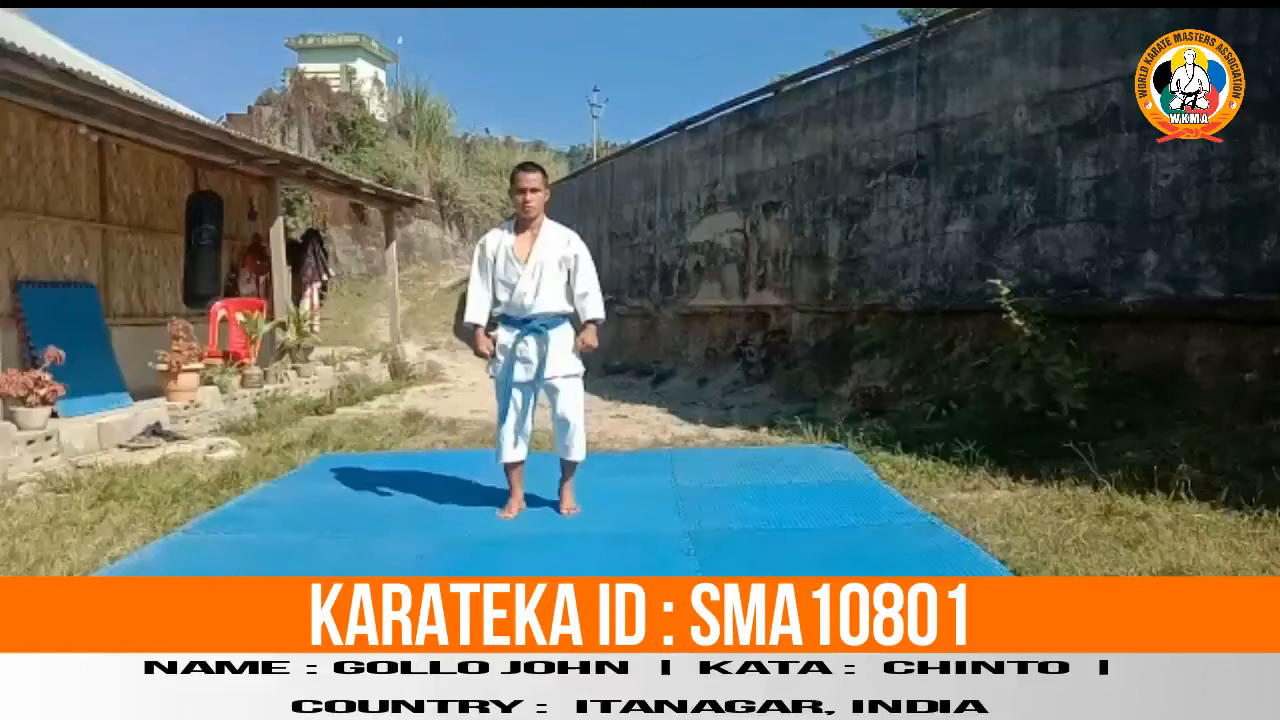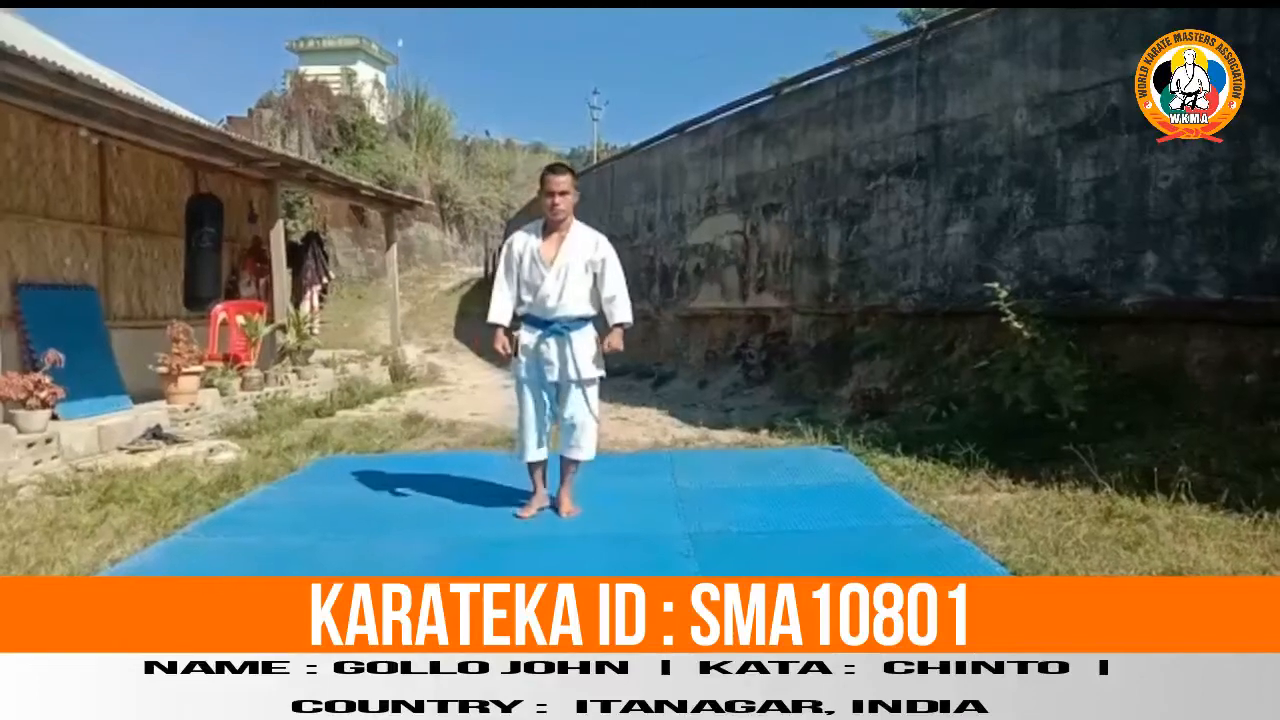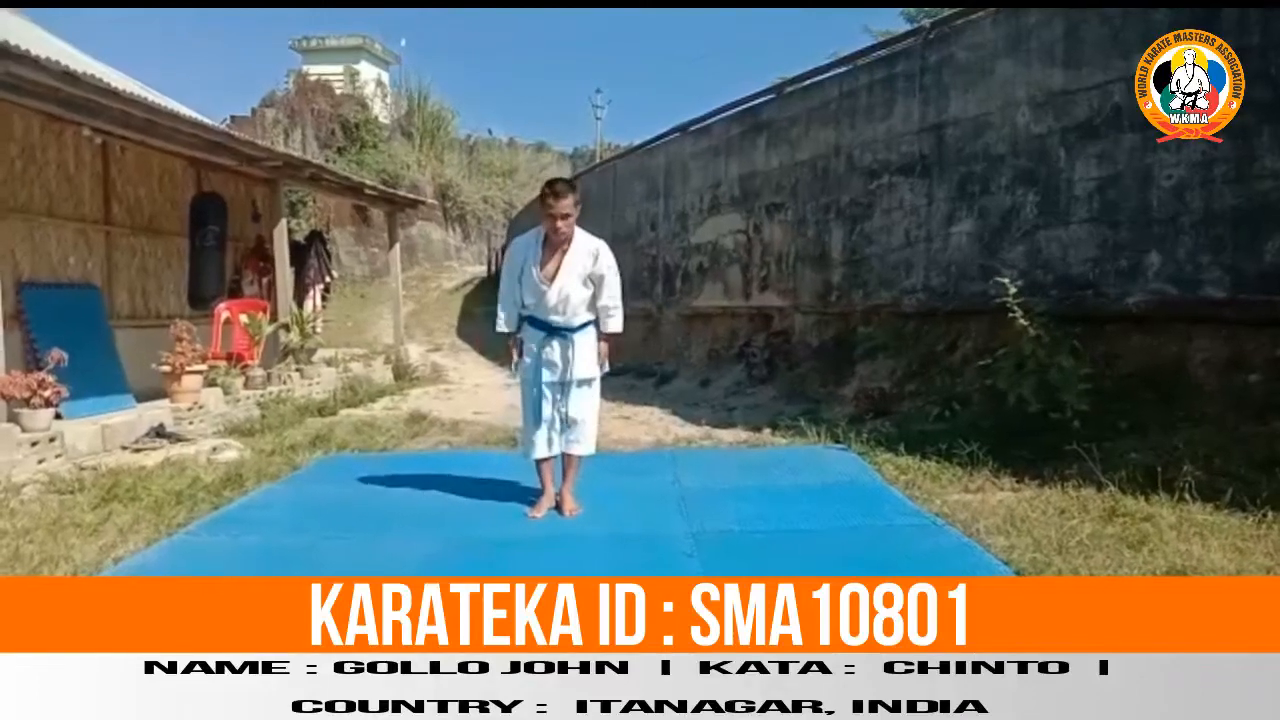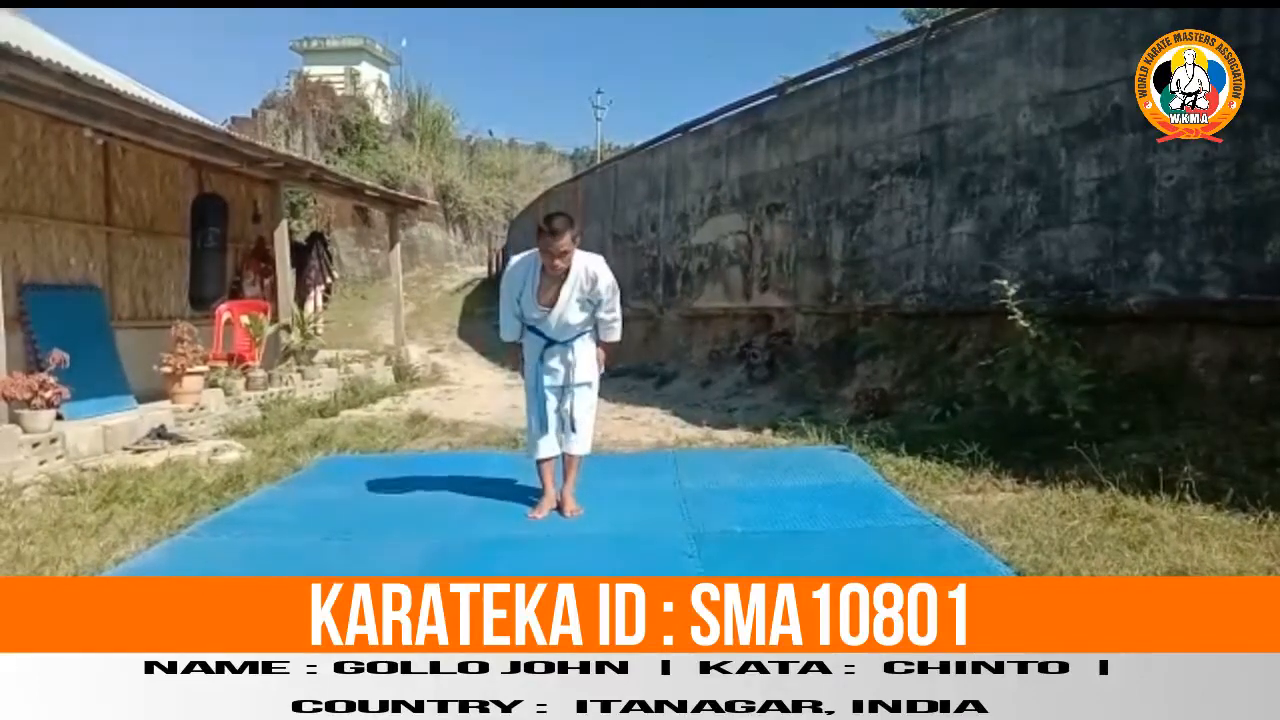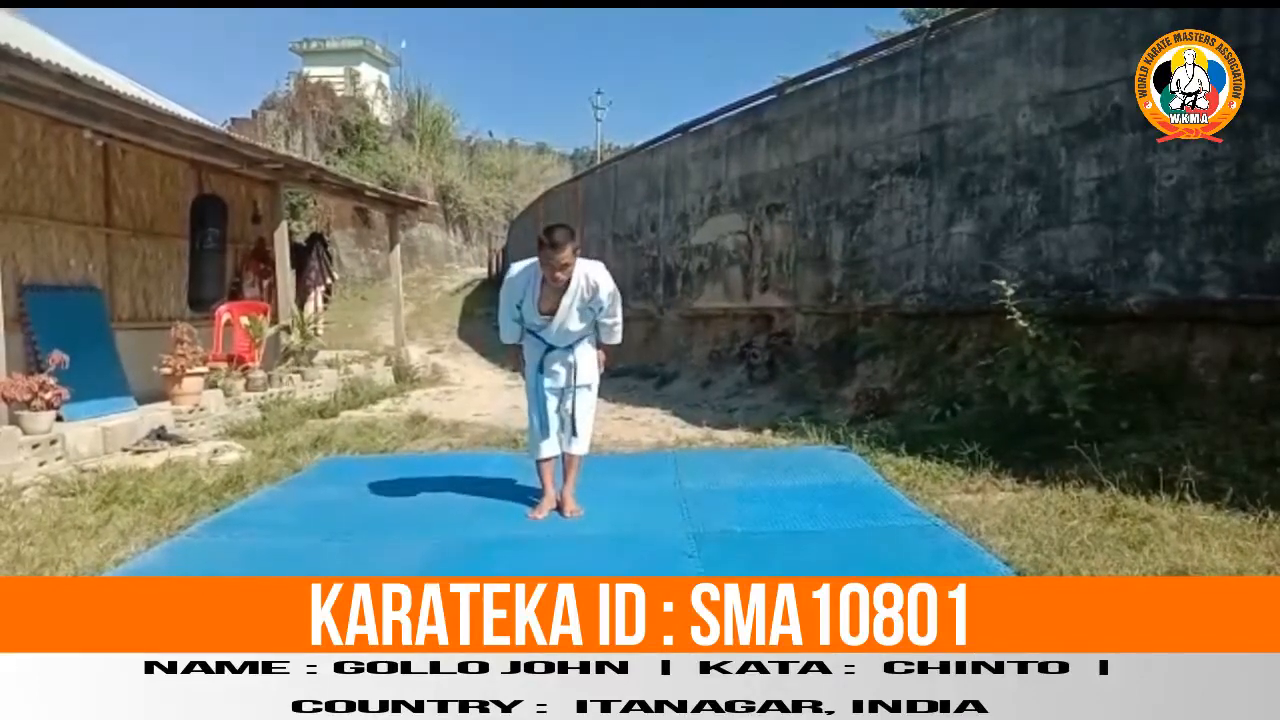
dt=0.5s
person 1, frame 1
left shoulder: (567, 240)
right shoulder: (492, 242)
left elbow: (585, 284)
right elbow: (480, 288)
left wrist: (590, 325)
right wrist: (478, 330)
left hip: (557, 338)
right hip: (511, 339)
left knee: (568, 414)
right knee: (510, 418)
left ankle: (566, 488)
right ankle: (516, 495)
person 1, frame 2
left shoulder: (594, 242)
right shoulder: (519, 241)
left elbow: (613, 286)
right elbow: (505, 287)
left wrist: (617, 328)
right wrist: (499, 329)
left hip: (578, 339)
right hip: (532, 339)
left knee: (577, 418)
right knee: (533, 419)
left ankle: (565, 492)
right ankle: (538, 492)
person 1, frame 3
left shoulder: (595, 250)
right shoulder: (520, 247)
left elbow: (609, 298)
right elbow: (508, 297)
left wrist: (605, 339)
right wrist: (511, 338)
left hip: (580, 340)
right hip: (537, 340)
left knee: (578, 416)
right knee: (538, 417)
left ankle: (567, 490)
right ankle: (547, 491)
person 1, frame 4
left shoulder: (595, 271)
right shoulder: (517, 269)
left elbow: (609, 312)
right elbow: (510, 312)
left wrist: (603, 346)
right wrist: (514, 346)
left hip: (580, 347)
right hip: (538, 348)
left knee: (577, 418)
right knee: (541, 419)
left ankle: (568, 492)
right ankle: (548, 492)
person 1, frame 5
left shoulder: (596, 279)
right shoulder: (517, 278)
left elbow: (610, 316)
right elbow: (509, 315)
left wrist: (602, 348)
right wrist: (514, 348)
left hip: (581, 350)
right hip: (539, 350)
left knee: (577, 419)
right knee: (541, 419)
left ankle: (568, 492)
right ankle: (548, 493)
